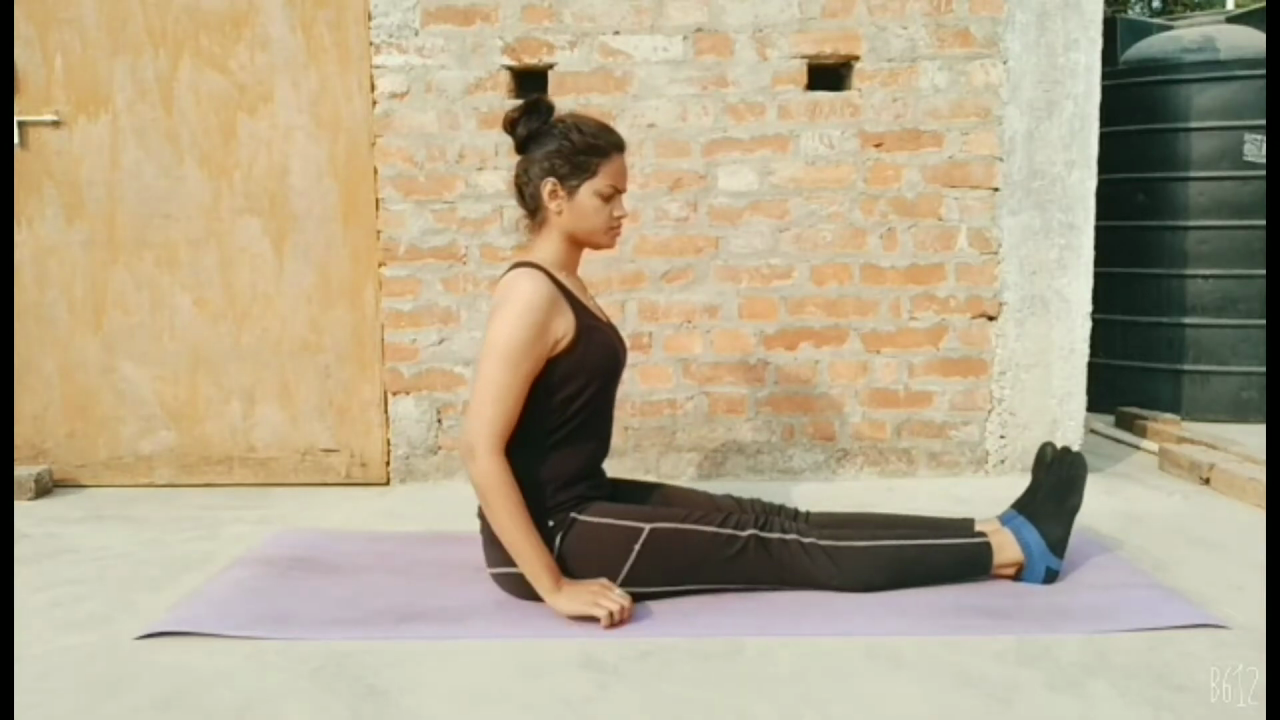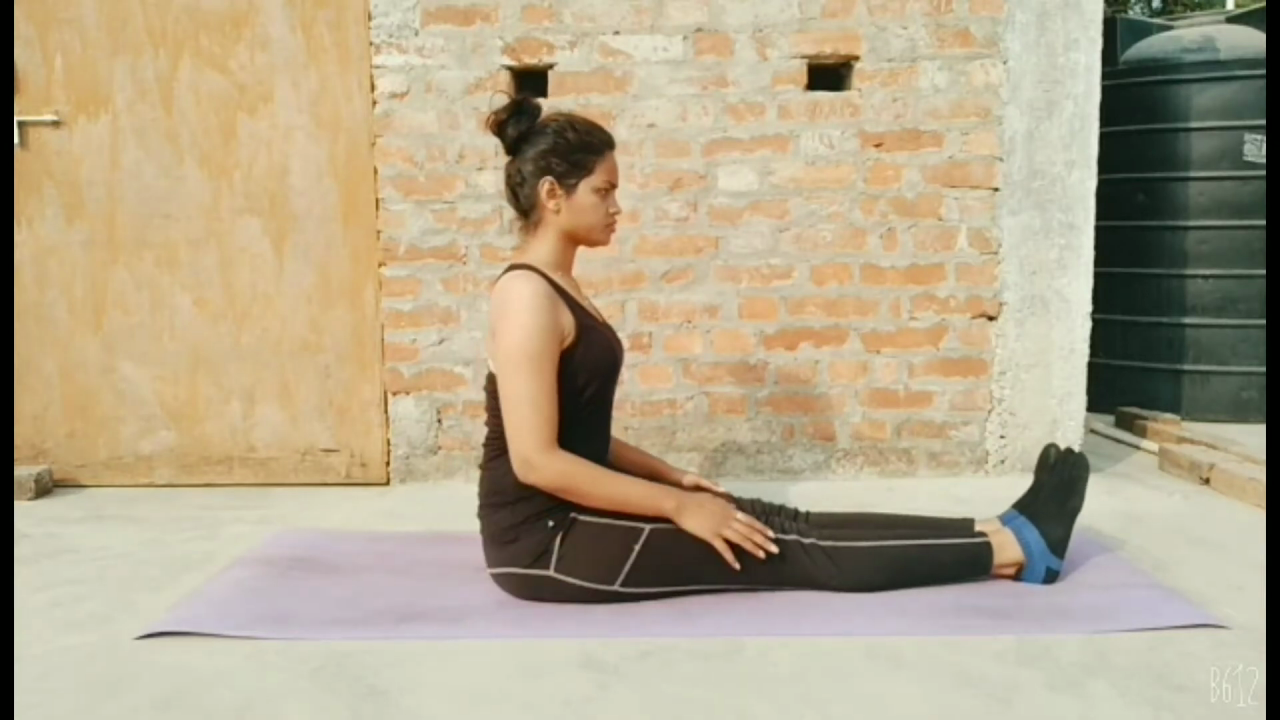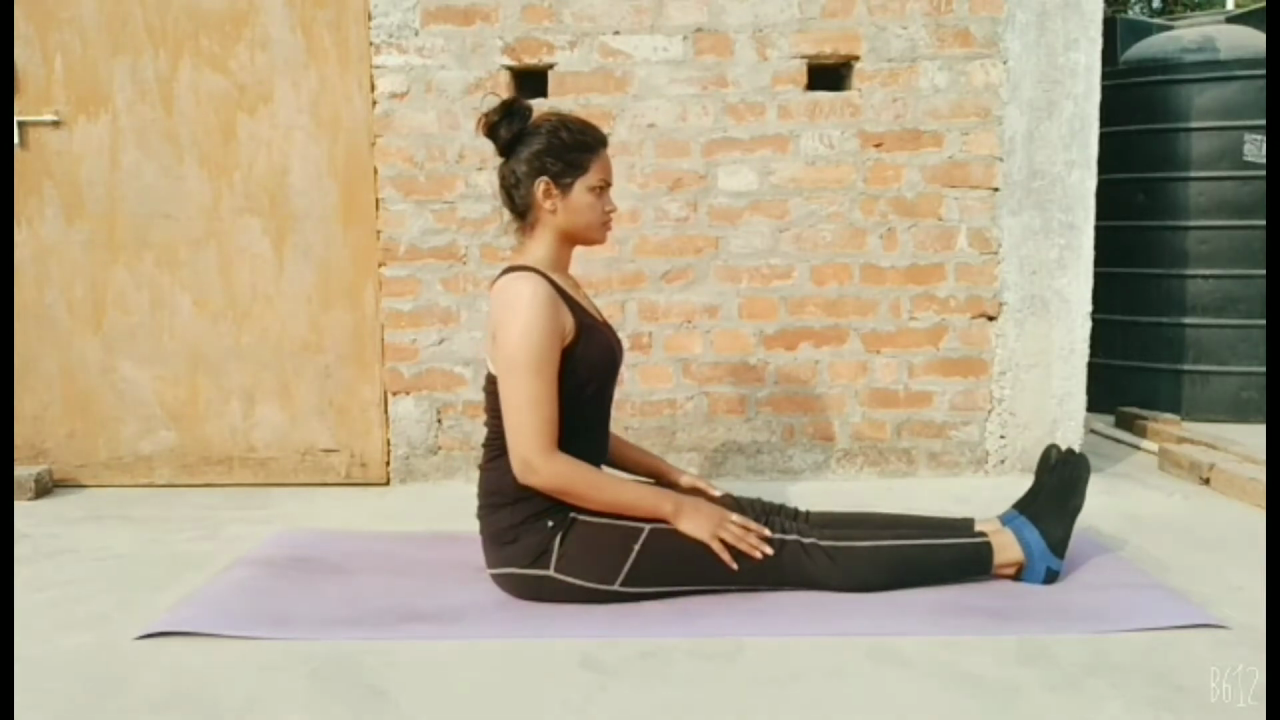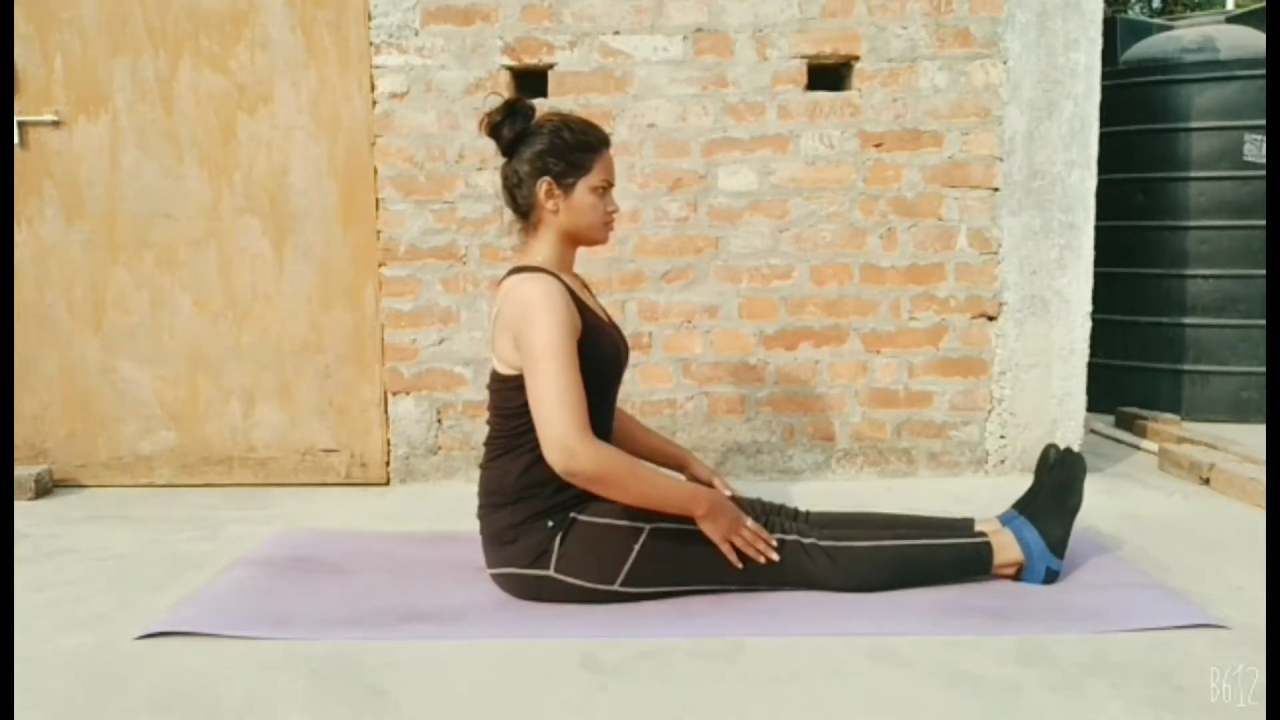
dt=0.4s
person 1, frame 1
left shoulder: (562, 285)
right shoulder: (531, 295)
right elbow: (482, 448)
right wrist: (552, 582)
left hip: (581, 505)
right hip: (550, 533)
left knee: (767, 523)
right knee: (771, 544)
left ankle: (1000, 536)
right ankle: (1011, 551)
person 1, frame 2
left shoulder: (554, 287)
right shoulder: (527, 297)
right elbow: (536, 460)
left wrist: (670, 476)
right wrist: (678, 510)
left hip: (570, 517)
right hip: (542, 542)
left knee: (772, 523)
right knee: (773, 545)
left ankle: (1001, 536)
right ankle: (1012, 549)
person 1, frame 3
left shoulder: (556, 287)
right shoulder: (528, 298)
right elbow: (536, 462)
left wrist: (669, 476)
right wrist: (675, 510)
left hip: (568, 517)
right hip: (541, 539)
left knee: (775, 523)
right knee: (774, 542)
left ankle: (1000, 535)
right ankle: (1013, 549)
person 1, frame 4
left shoulder: (562, 287)
right shoulder: (538, 297)
right elbow: (572, 451)
left wrist: (688, 466)
right wrist: (701, 505)
left hip: (570, 514)
right hip: (543, 541)
left knee: (774, 524)
right knee: (773, 543)
left ankle: (1000, 535)
right ankle: (1013, 549)
